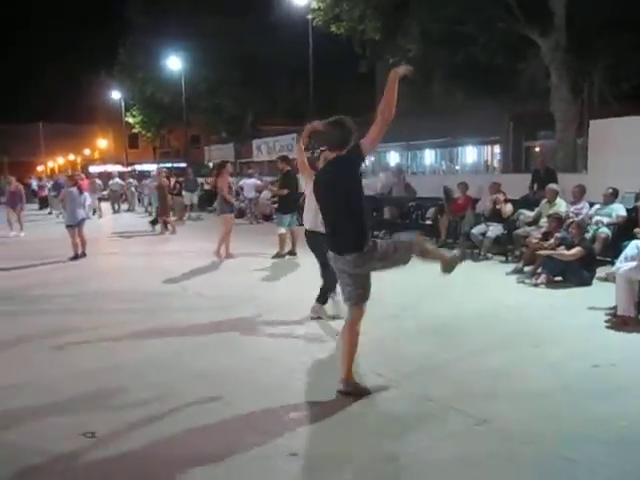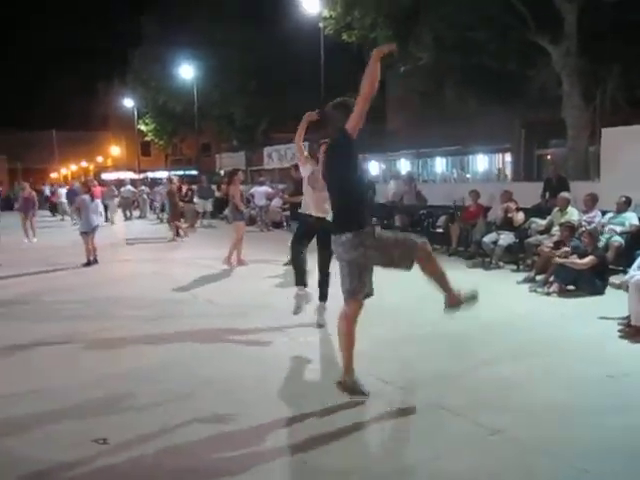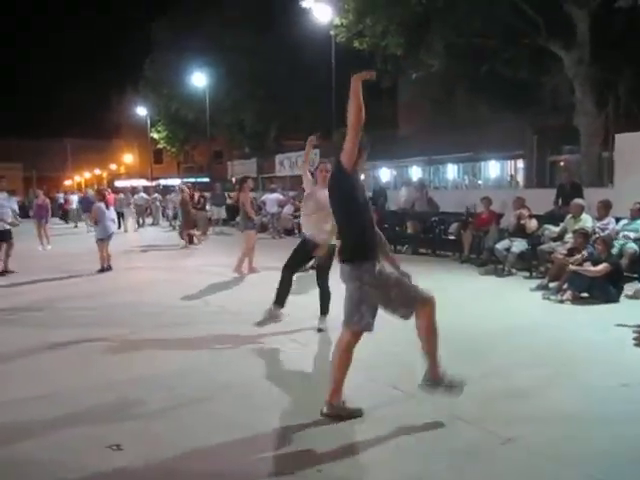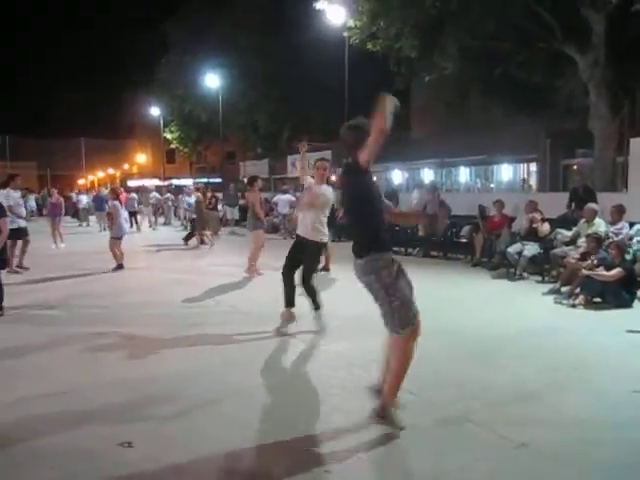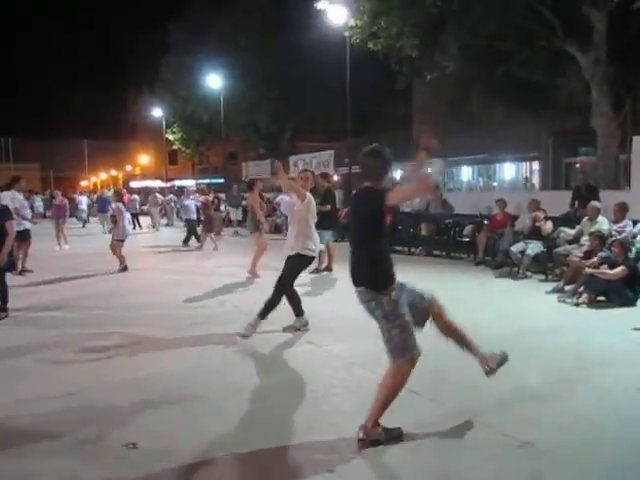
dt=0.2s
person 1, frame 1
left shoulder: (320, 179)
right shoulder: (347, 163)
right elbow: (385, 117)
right wrist: (395, 76)
left hip: (337, 255)
right hip: (360, 252)
left knee: (355, 312)
right knee: (414, 241)
left ankle: (347, 379)
right ankle: (446, 261)
person 1, frame 2
left shoulder: (329, 159)
right shoulder: (341, 146)
right elbow: (367, 95)
right wrist: (376, 56)
left hip: (343, 240)
right hip: (359, 236)
left knee: (351, 307)
right knee: (421, 247)
left ankle: (347, 374)
right ankle: (451, 296)
person 1, frame 3
left shoulder: (351, 185)
right shoulder: (342, 178)
left elbow: (370, 229)
right elbow: (355, 124)
right wrist: (356, 82)
left hip: (358, 266)
right hip: (362, 268)
left knee: (351, 333)
right knee: (425, 303)
left ankle: (334, 401)
right ankle: (434, 373)
person 1, frame 4
left shoulder: (358, 178)
right shoulder: (355, 171)
left elbow: (387, 213)
right elbow: (380, 131)
left wrist: (422, 216)
right wrist: (386, 104)
left hip: (374, 260)
right hip: (378, 261)
left knee: (402, 328)
right knee: (408, 331)
left ankle: (384, 385)
right ankle: (385, 405)
person 1, frame 5
left shoulder: (363, 198)
right shoulder: (371, 199)
right elbow: (423, 186)
right wrist: (422, 176)
left hip: (380, 283)
right hip: (378, 290)
left knee: (433, 306)
right knee: (405, 359)
left ankle: (481, 358)
right ankle: (369, 429)
person 2, frame 1
right shoulder: (311, 180)
right elbow: (300, 154)
right wrist: (307, 131)
right hip: (314, 231)
left knee: (330, 269)
right knee: (327, 267)
left ankle: (319, 307)
person 2, frame 2
right shoulder: (308, 167)
right elbow: (298, 143)
right wrist: (305, 121)
left hip: (327, 221)
right hip: (308, 217)
left knee: (324, 266)
right knee: (296, 248)
left ankle: (322, 306)
right ankle: (302, 291)
person 2, frame 3
right shoulder: (310, 187)
left elbow: (335, 224)
right elbow: (304, 166)
left wrist: (325, 245)
right wrist: (309, 146)
left hip: (324, 243)
right hip: (308, 240)
left knee: (322, 283)
right knee: (287, 271)
left ankle: (323, 318)
right ankle: (275, 311)
person 2, frame 4
left shoulder: (326, 191)
right shoulder: (309, 183)
left elbow: (309, 203)
right elbow: (302, 170)
left wrist: (302, 198)
right wrist: (303, 153)
left hip: (316, 239)
right hip: (301, 236)
left knee: (306, 280)
right knee: (287, 271)
left ankle: (317, 311)
right ankle: (288, 313)
person 2, frame 5
left shoulder: (306, 199)
right shoulder: (296, 198)
left elbow: (293, 187)
left wrist: (282, 175)
left hip: (304, 251)
right hip: (295, 248)
left knee: (281, 287)
right knee: (284, 286)
left ankle: (256, 322)
right ankle: (300, 320)
